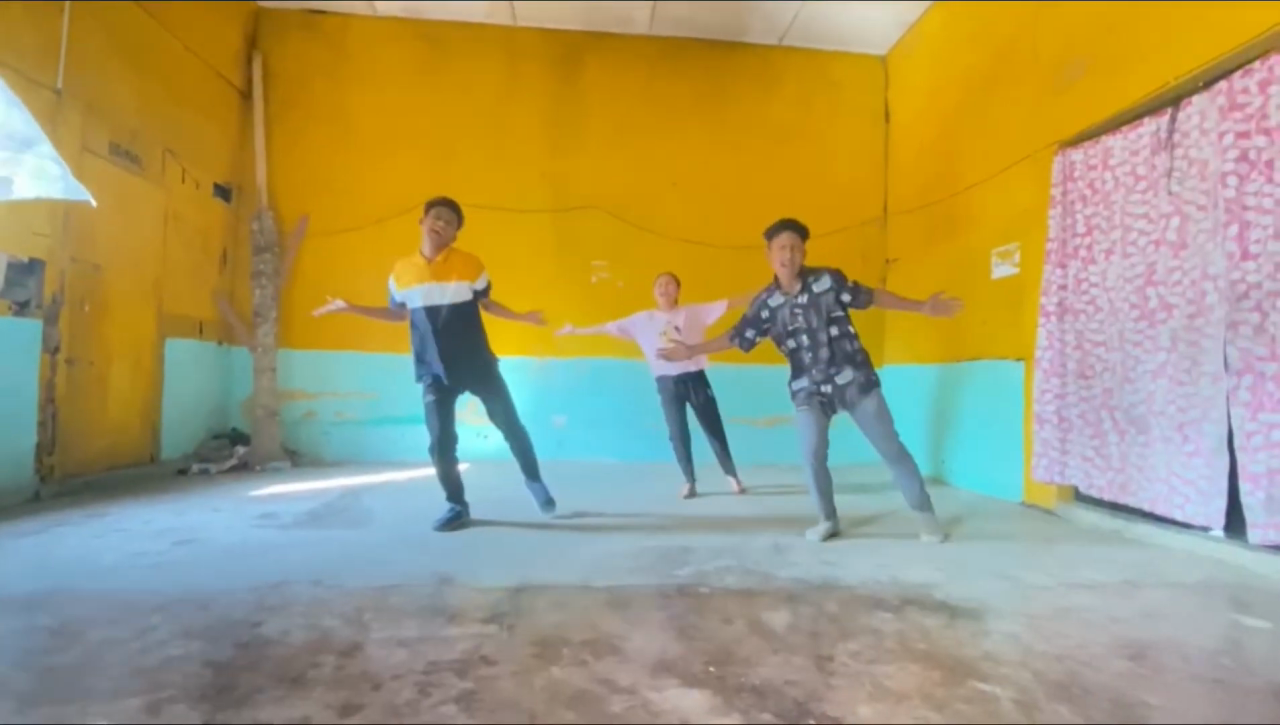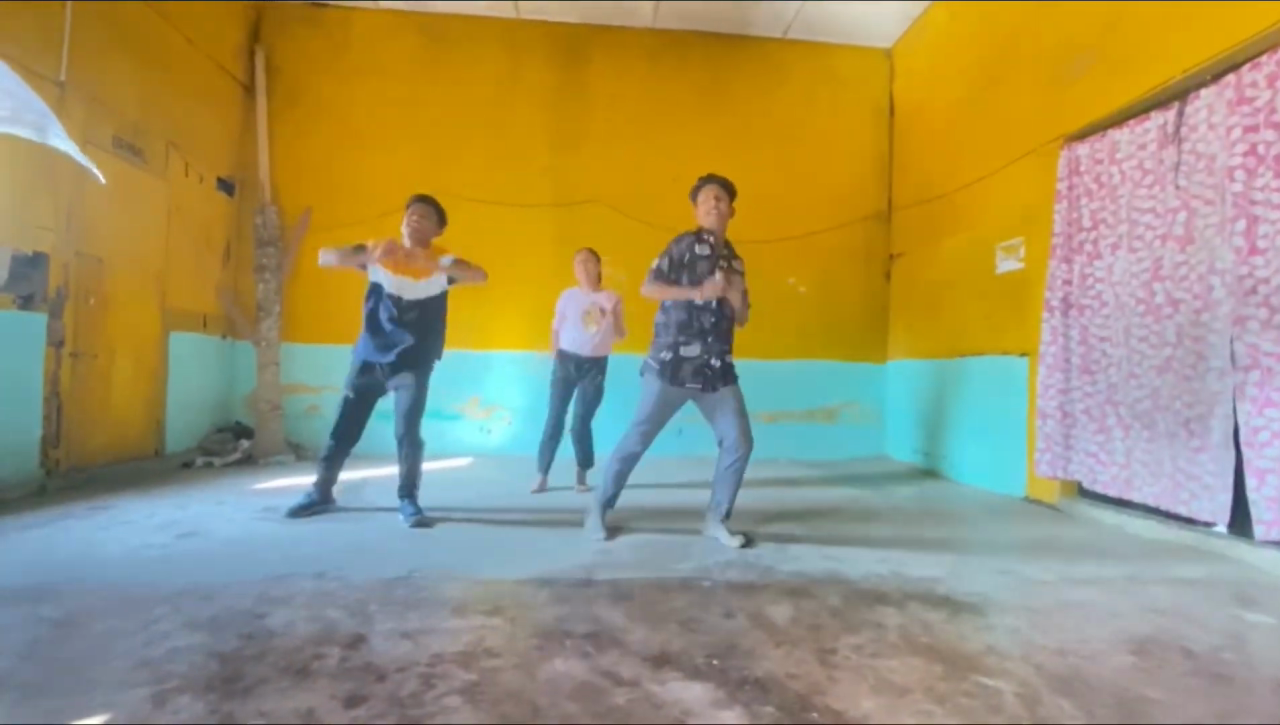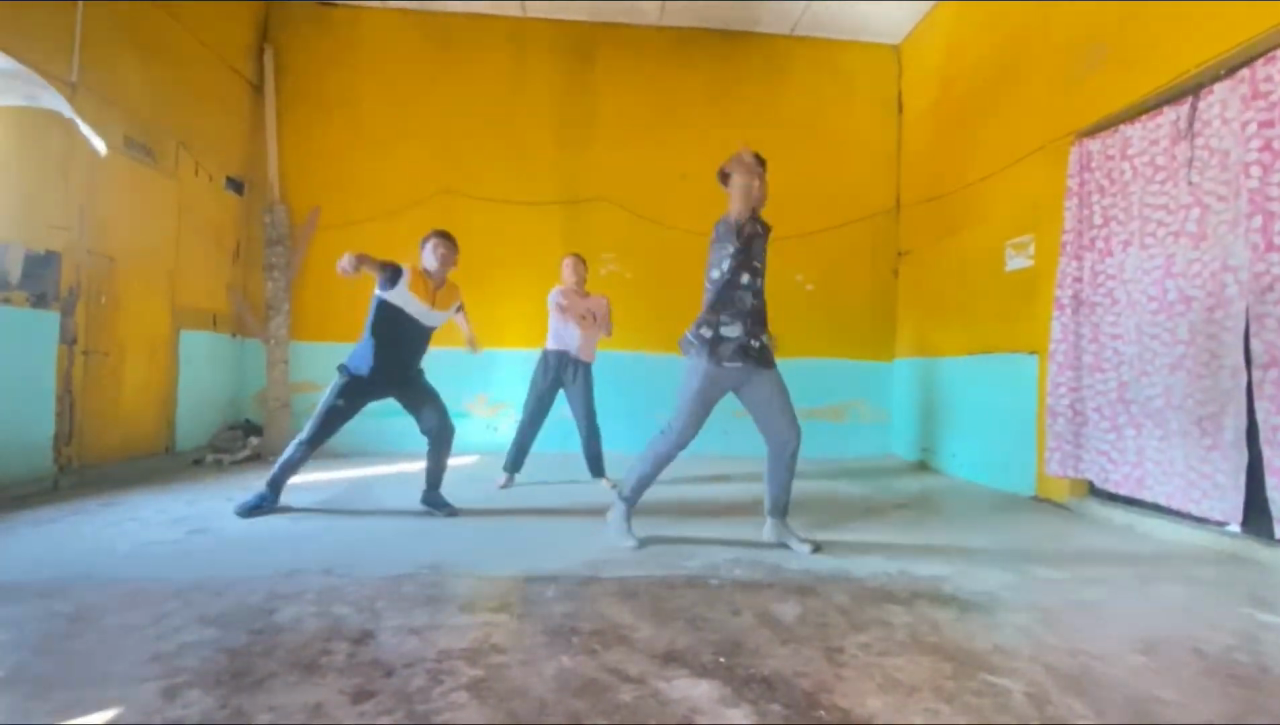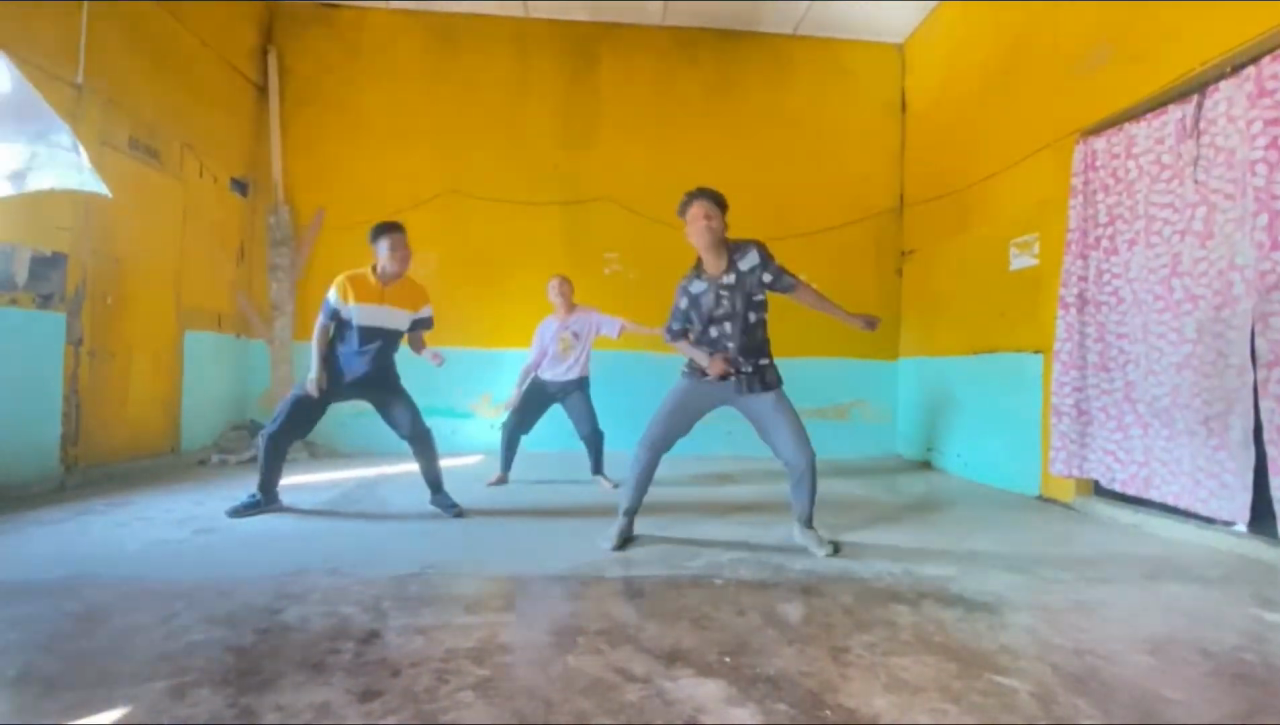
dt=1s
person 1, frame 1
left shoulder: (829, 281)
right shoulder: (765, 303)
left elbow: (871, 297)
right elbow: (737, 338)
left wrist: (923, 307)
right wrist: (692, 350)
left hip: (854, 379)
right hip: (810, 389)
left knee: (891, 448)
right knee: (813, 452)
left ankle: (924, 511)
right ankle: (827, 519)
person 1, frame 2
left shoulder: (733, 262)
right shoulder: (685, 247)
left elbow: (741, 320)
right elbow: (648, 289)
left wrist: (736, 299)
right wrist: (697, 291)
left hip: (716, 368)
right hip: (673, 363)
left knee: (739, 443)
right knee: (636, 439)
left ankle: (716, 520)
right ankle: (599, 510)
person 1, frame 3
left shoulder: (757, 231)
right shoulder: (733, 224)
right elbow: (736, 212)
right wrist: (740, 180)
left hip: (754, 353)
right hip: (715, 350)
left knee: (787, 436)
right knee: (679, 434)
left ankle: (776, 522)
right ankle: (623, 506)
person 1, frame 4
left shoulder: (752, 255)
right shoulder: (690, 288)
left elbow: (794, 288)
right elbow: (674, 336)
left wrist: (849, 317)
right wrist: (704, 357)
left hip: (757, 378)
right hip: (706, 376)
left knee: (801, 457)
right knee: (651, 442)
left ankle: (804, 527)
right ankle: (626, 519)
person 2, frame 1
left shoulder: (470, 265)
right shoulder: (402, 271)
left elbow: (487, 304)
right elbow: (397, 314)
left wrist: (521, 317)
right wrist: (351, 308)
left hip: (475, 363)
right hip: (434, 371)
left knee: (509, 424)
right knee: (440, 441)
left ankle: (533, 480)
right ankle: (457, 505)
person 2, frame 2
left shoulder: (440, 261)
right shoulder: (379, 252)
left elbow: (479, 275)
right elbow: (325, 259)
left wrist: (430, 262)
right wrist: (366, 256)
left hip: (413, 361)
right hip: (370, 355)
left knee: (407, 431)
right knee: (345, 426)
left ankle: (408, 500)
right ankle: (321, 492)
person 2, frame 3
left shoulder: (451, 294)
right shoulder: (401, 275)
right elbow: (357, 263)
left wrist: (468, 333)
right wrist: (352, 263)
left hip: (406, 375)
right hip: (364, 372)
left knee: (442, 428)
right knee: (313, 434)
left ankle: (432, 493)
right ankle: (271, 491)
person 2, frame 4
left shoulder: (417, 295)
right shoulder: (347, 284)
left elbow: (415, 339)
right elbow: (322, 327)
left wrist: (429, 354)
right wrist: (317, 369)
left hip: (380, 379)
right hip: (335, 374)
left knee: (418, 431)
right knee: (275, 433)
left ankle: (438, 493)
right ankle: (266, 495)
person 3, frame 1
left shoulder: (693, 313)
right shoulder: (643, 320)
left elbow: (725, 305)
right elbow: (611, 328)
right wrist: (576, 330)
left hip: (695, 378)
right hip: (667, 383)
left knee: (714, 430)
right knee: (678, 433)
left ankle: (732, 475)
right ankle: (690, 481)
person 3, frame 2
left shoulder: (609, 299)
right shoulder: (568, 296)
left elbow: (620, 336)
right elbow: (557, 327)
left wrist: (615, 316)
right wrist: (551, 351)
left hip: (595, 364)
right hip: (567, 360)
left knee: (581, 421)
right knee: (555, 418)
left ankle: (583, 473)
right ankle: (542, 476)
person 3, frame 3
left shoulder: (597, 301)
right shoulder: (558, 294)
left elbow: (607, 333)
right elbow: (557, 309)
left wrist: (606, 310)
right wrist: (564, 311)
left hip: (580, 366)
right hip: (553, 360)
left knee: (588, 422)
right knee: (530, 419)
left ankle: (599, 474)
right ankle: (510, 471)
person 3, frame 4
left shoulder: (588, 316)
right shoulder: (546, 326)
left elbow: (619, 325)
right elbow: (533, 361)
left wrist: (652, 331)
right wrist: (517, 389)
left hip: (574, 385)
right hip: (543, 383)
left knee: (591, 431)
right knee: (512, 425)
left ankle: (598, 473)
right ankle: (503, 473)
